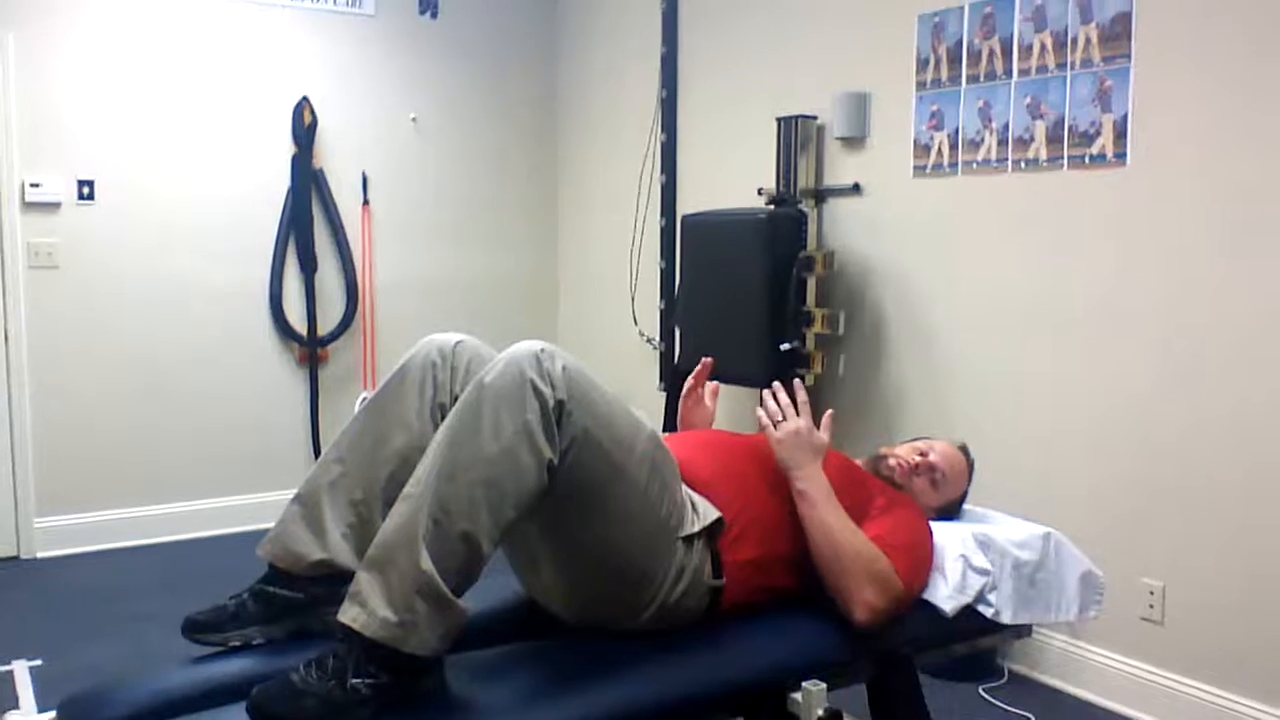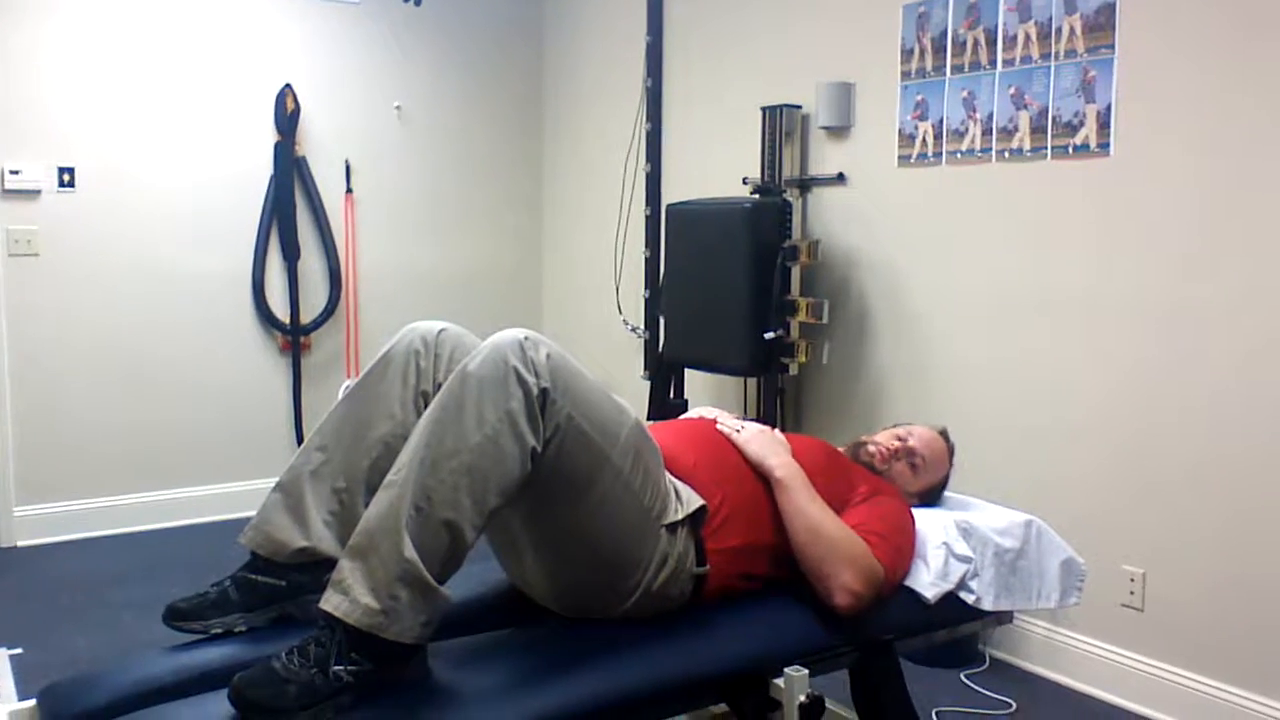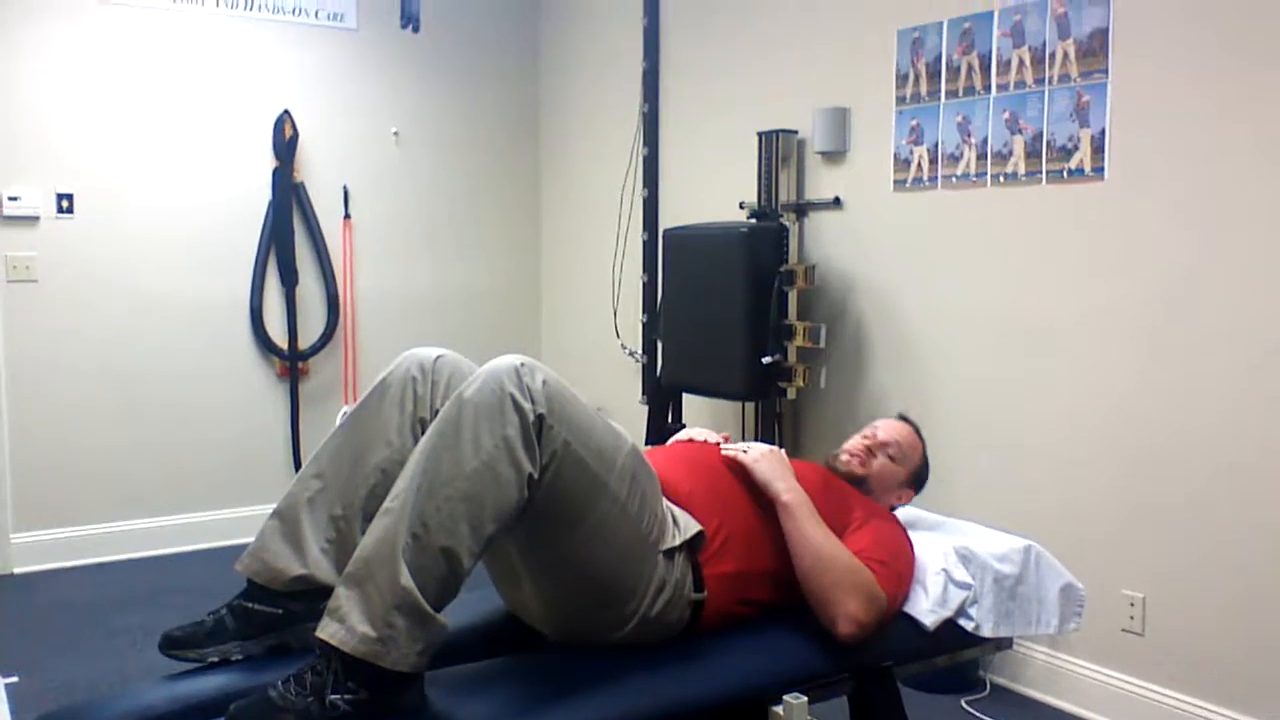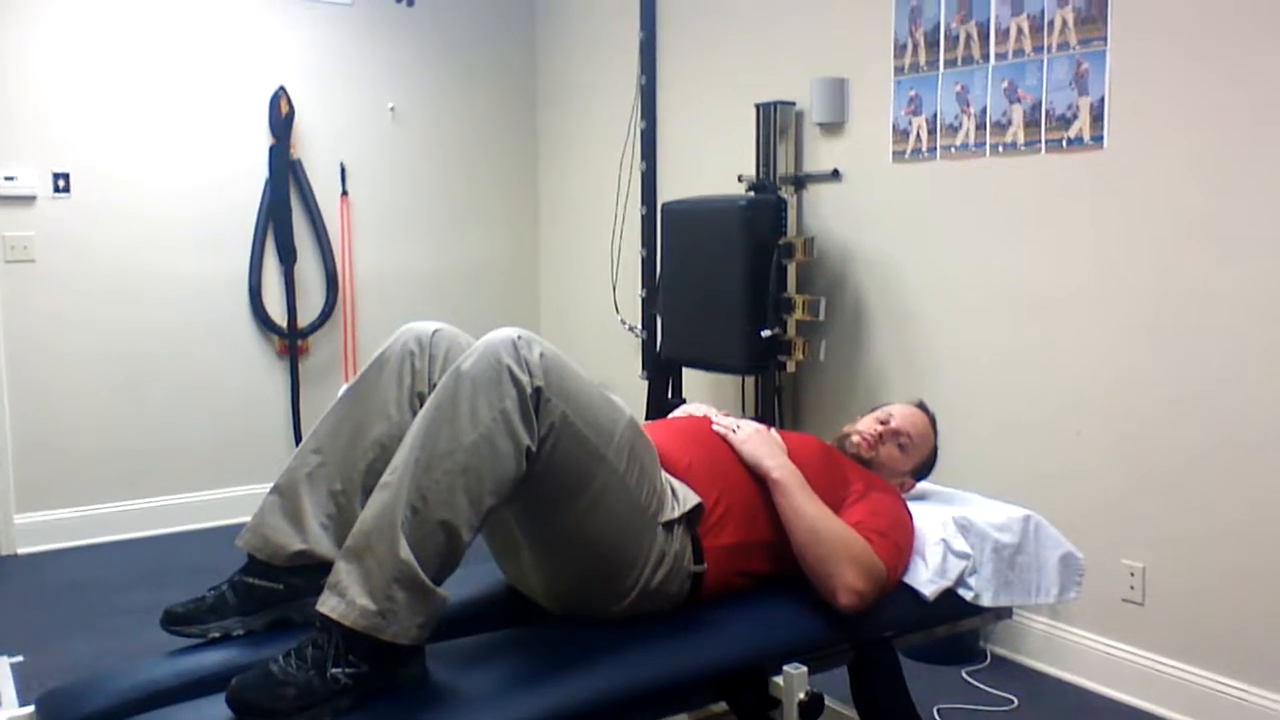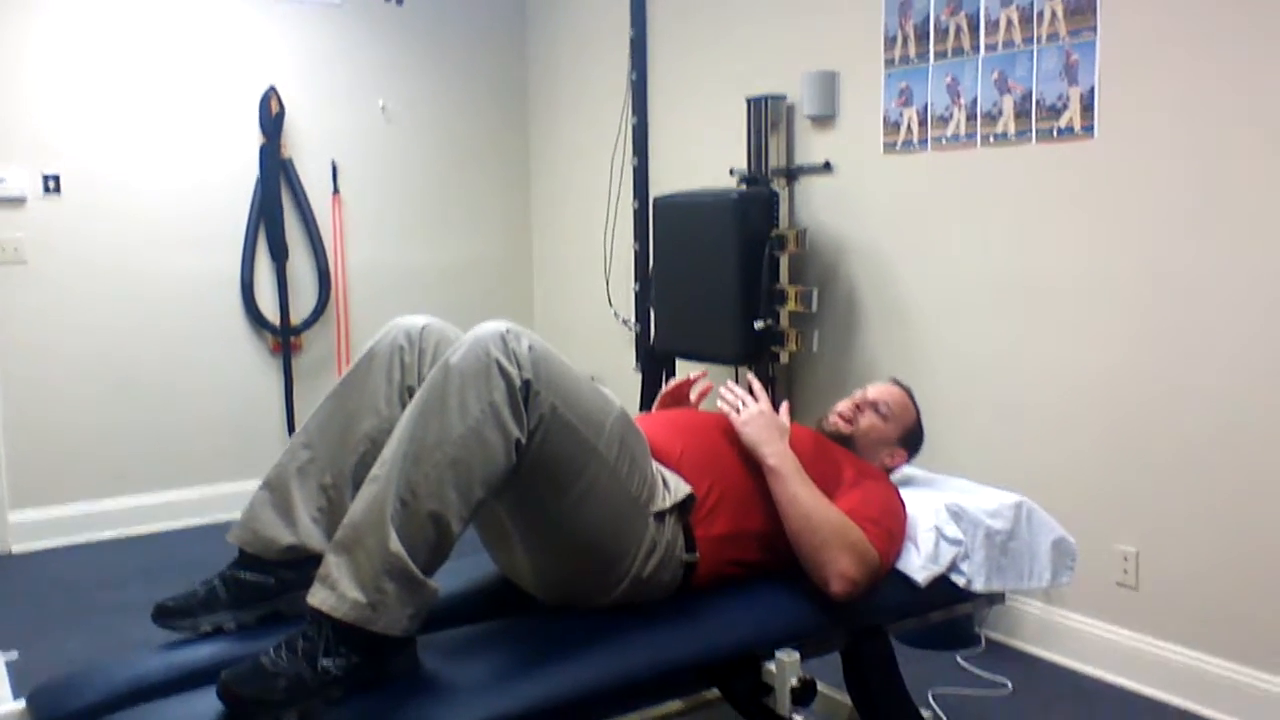
dt=1s
person 1, frame 1
left shoulder: (899, 521)
right shoulder: (806, 460)
left elbow: (866, 602)
left wrist: (806, 472)
right wrist: (691, 437)
left hip: (675, 556)
right hip: (574, 537)
left knee: (534, 373)
right knee: (449, 360)
left ankle: (388, 647)
right ankle: (307, 580)
person 1, frame 2
left shoulder: (881, 509)
right shoulder: (789, 449)
left elbow: (847, 586)
left wrist: (780, 464)
right wrist: (698, 428)
left hip: (659, 541)
right hip: (558, 527)
left knee: (518, 360)
right knee: (431, 347)
left ankle: (371, 631)
right ankle: (289, 565)
person 1, frame 3
left shoulder: (875, 528)
right shoulder: (767, 470)
left elbow: (850, 614)
left wrist: (785, 488)
right wrist: (675, 449)
left hip: (658, 569)
right hip: (554, 550)
left knee: (515, 386)
right knee: (430, 373)
right ankle: (287, 593)
person 1, frame 4
left shoulder: (877, 503)
right shoulder: (766, 439)
left elbow: (848, 585)
left wrist: (777, 465)
right wrist: (684, 425)
left hip: (658, 541)
right hip: (555, 524)
left knee: (513, 360)
right knee: (427, 348)
left ankle: (368, 635)
right ankle: (286, 570)
person 1, frame 5
left shoulder: (867, 488)
right shoulder: (768, 434)
left elbow: (841, 572)
left wrist: (774, 453)
right wrist: (659, 421)
left hip: (651, 528)
right hip: (549, 520)
left knee: (502, 352)
right knee: (418, 342)
left ankle: (359, 626)
right ankle: (277, 563)
